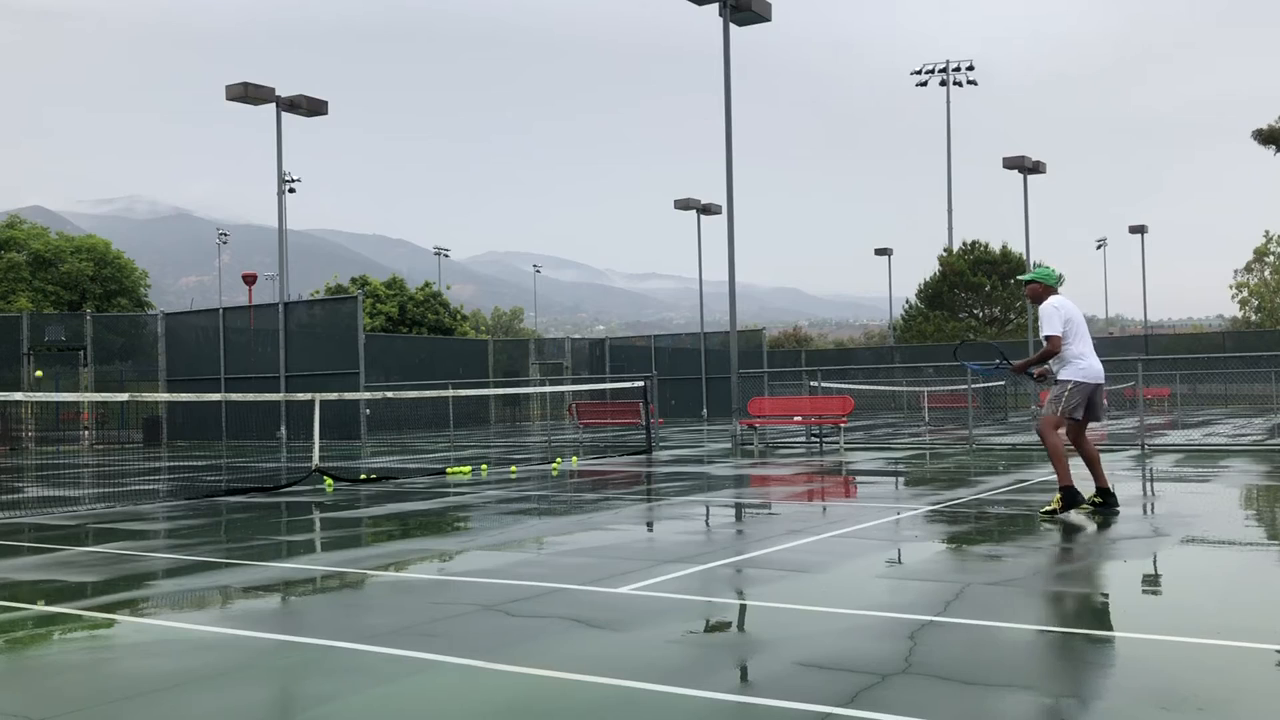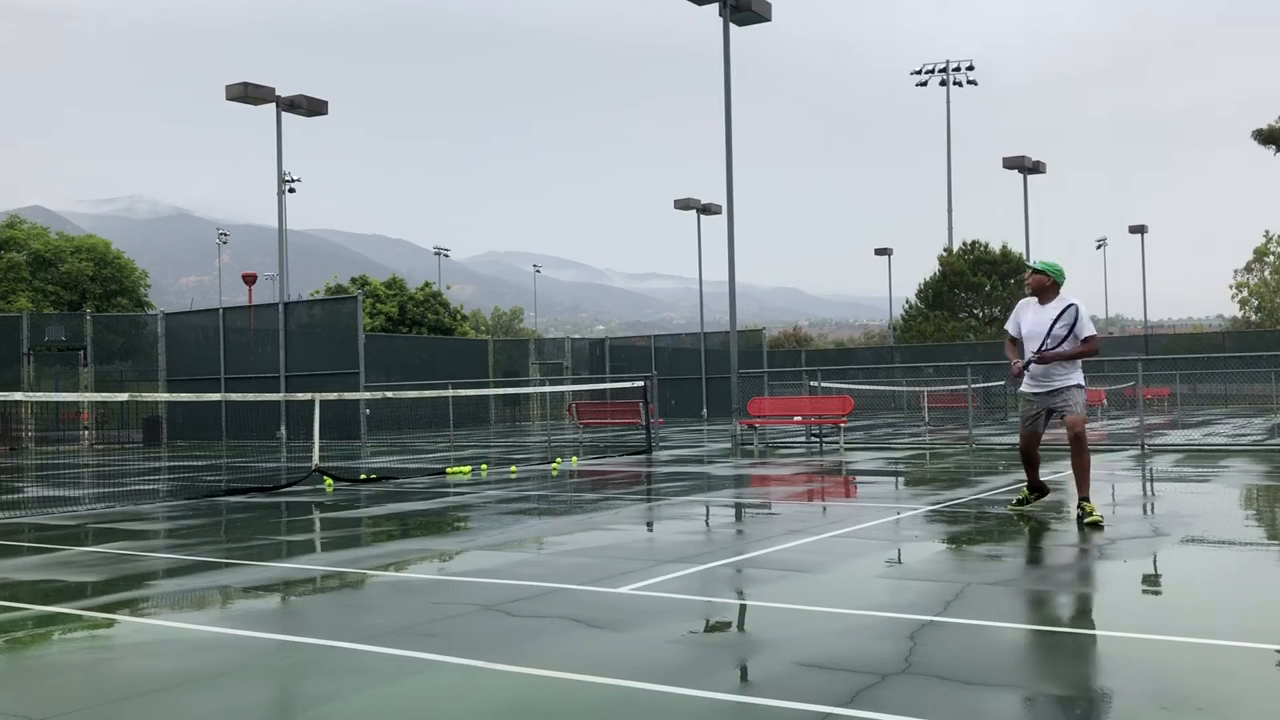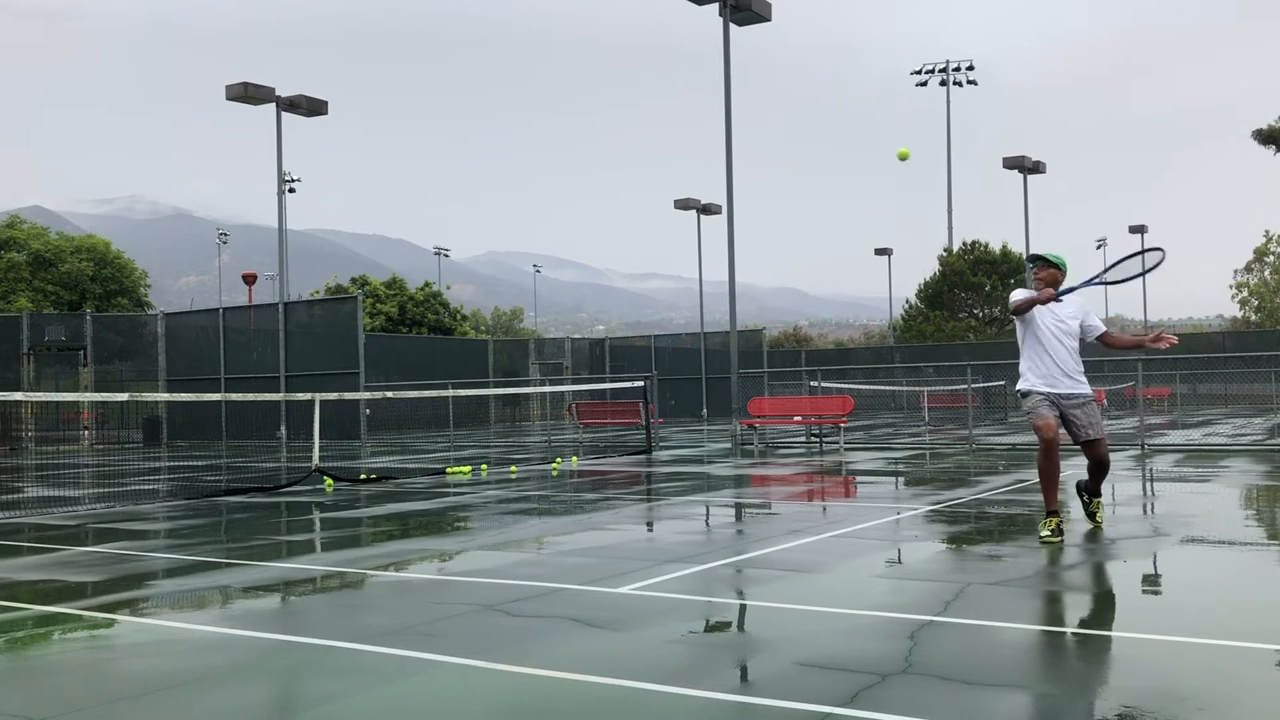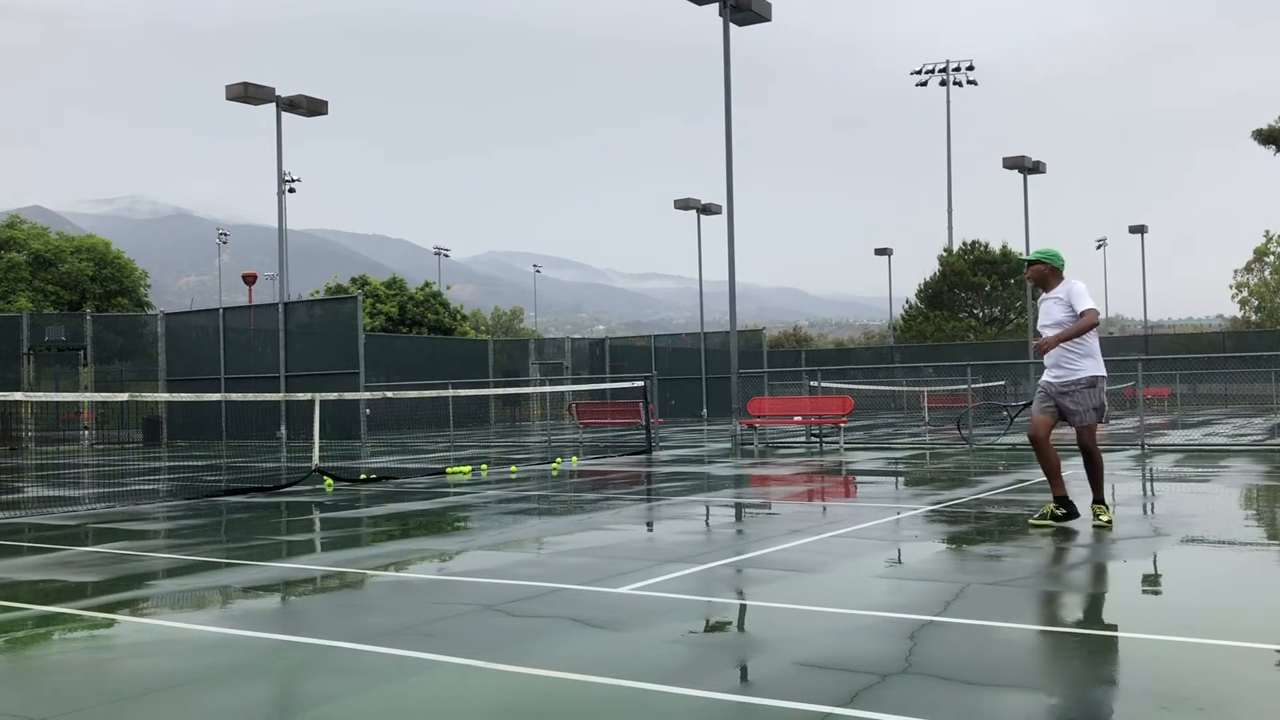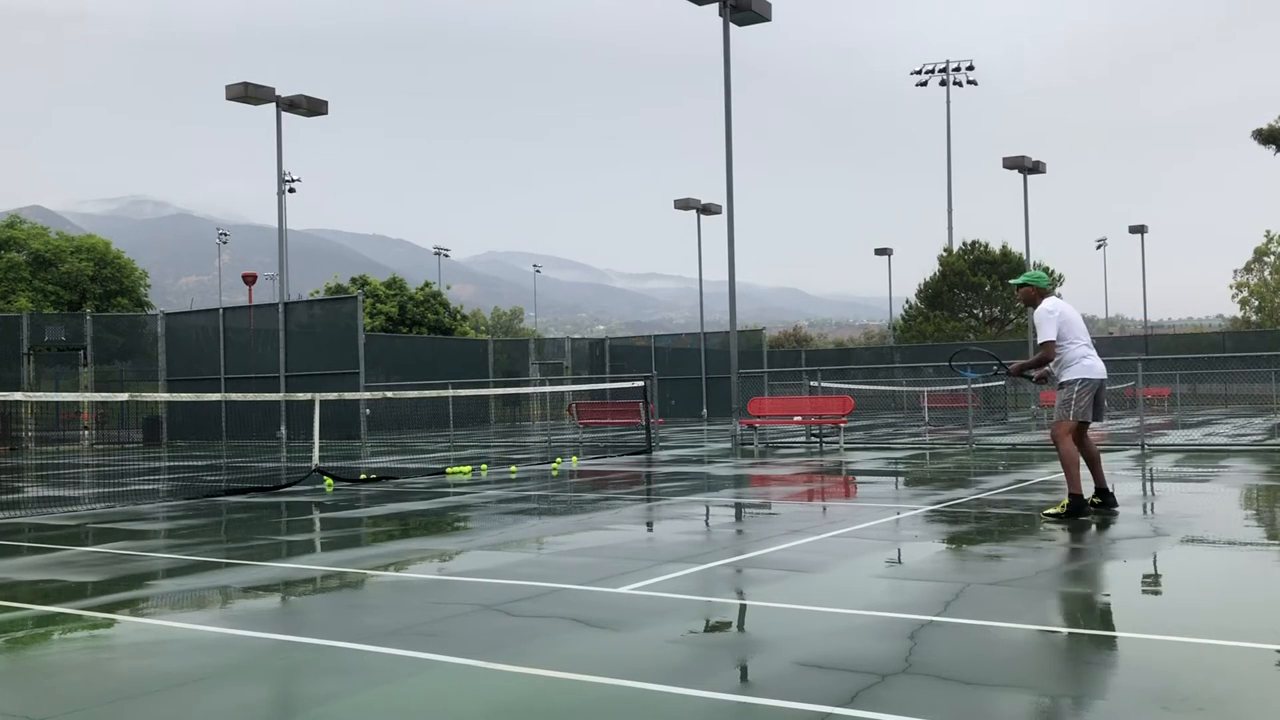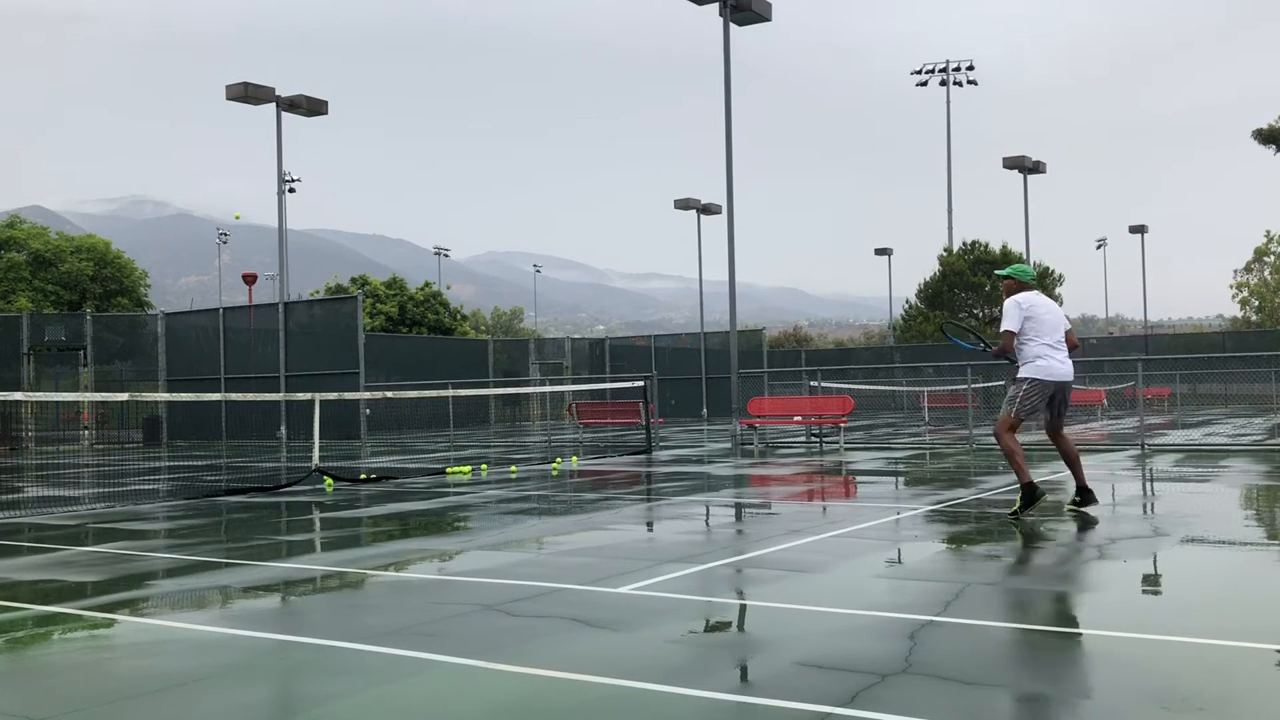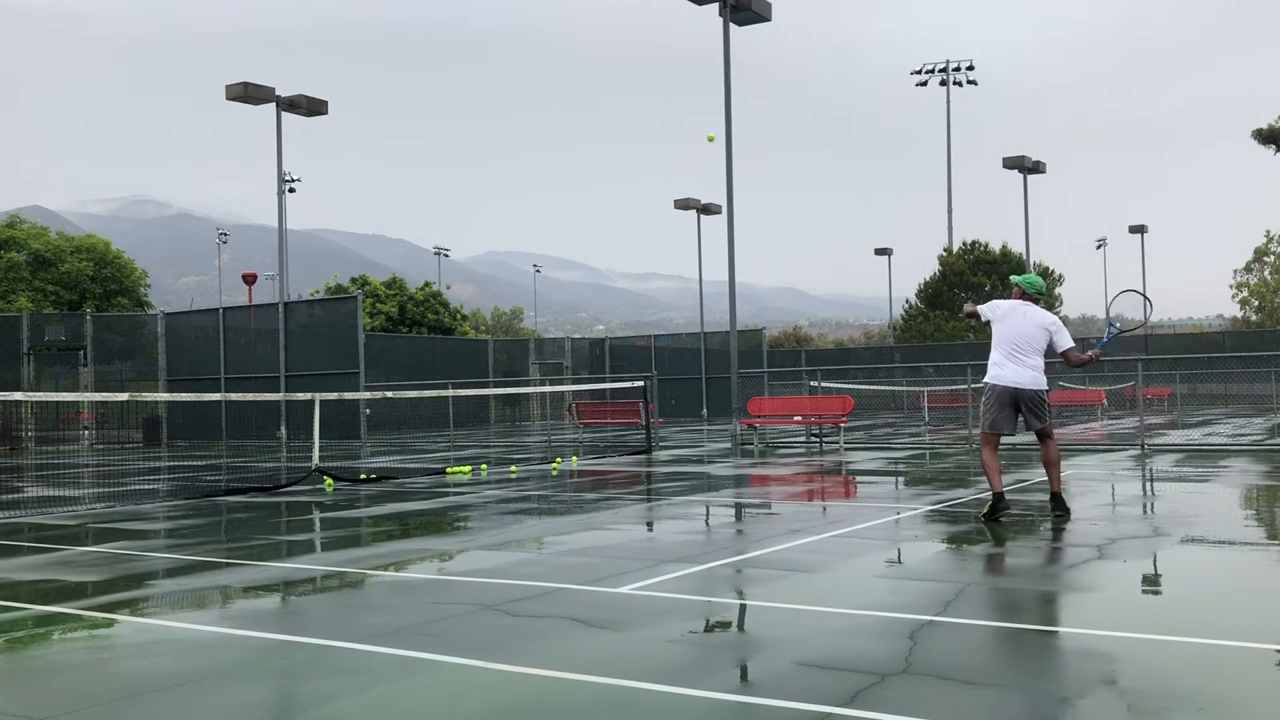
dt=0.7s
person 1, frame 1
left shoulder: (1049, 306)
right shoulder: (1063, 304)
left elbow: (1054, 347)
left wrist: (1026, 364)
right wrist: (1050, 369)
left hip: (1076, 376)
right hip: (1092, 374)
left knee: (1046, 427)
right knee: (1076, 434)
left ankle: (1068, 493)
right ankle: (1104, 495)
person 1, frame 2
left shoulder: (1072, 307)
right shoulder: (1023, 307)
left elbow: (1092, 346)
right elbow: (1010, 342)
left wrist: (1059, 356)
right wrist: (1015, 362)
left hip: (1068, 385)
right hip: (1032, 389)
left knee: (1076, 432)
right knee: (1027, 446)
left ankle: (1084, 503)
right ankle: (1035, 487)
person 1, frame 3
left shoulder: (1075, 305)
right shoulder: (1022, 296)
left elbow: (1109, 339)
right elbow: (1016, 309)
left wrist: (1145, 341)
right wrist: (1037, 297)
left hip: (1077, 392)
right hip: (1038, 389)
left knee: (1100, 457)
right knee: (1049, 437)
left ankle: (1090, 491)
right ankle: (1052, 516)
person 1, frame 4
left shoulder: (1074, 288)
right shoulder: (1044, 300)
left elbow: (1091, 320)
left wrist: (1054, 339)
left hip: (1086, 377)
right hip: (1054, 381)
left knee: (1086, 442)
right knee: (1037, 434)
left ankle: (1100, 504)
right ankle: (1062, 505)
person 1, frame 5
left shoulder: (1044, 310)
right shoulder: (1059, 305)
left elbow: (1048, 353)
left wrist: (1022, 367)
right wrist: (1049, 371)
left hip: (1079, 376)
right hip: (1094, 372)
left knee: (1061, 434)
right knee: (1078, 435)
left ankle: (1075, 501)
right ankle: (1103, 495)
person 1, frame 6
left shoulder: (1015, 301)
right shoulder: (1050, 304)
left elbow: (1005, 347)
right elbow: (1073, 342)
left wrist: (999, 351)
left hip: (1036, 376)
right hip: (1063, 375)
left knee: (1004, 430)
right knee: (1056, 433)
left ankle: (1029, 489)
right ankle: (1083, 492)
person 1, frame 7
left shoulder: (1000, 306)
right shoulder: (1050, 320)
left elbow: (969, 312)
right elbow: (1074, 361)
left wrist: (967, 306)
right wrist: (1091, 356)
left hip: (998, 383)
right hip: (1033, 386)
left knee: (988, 446)
right knee: (1047, 440)
left ankle: (998, 498)
right ankle: (1057, 498)
